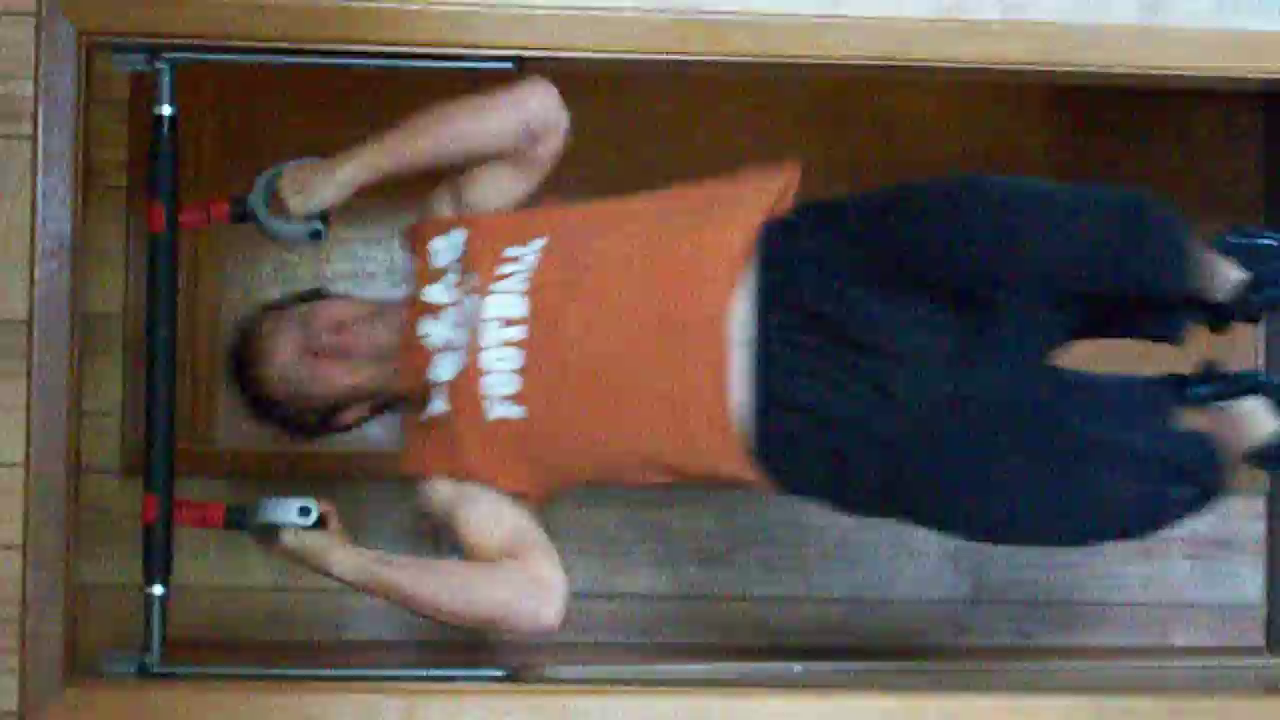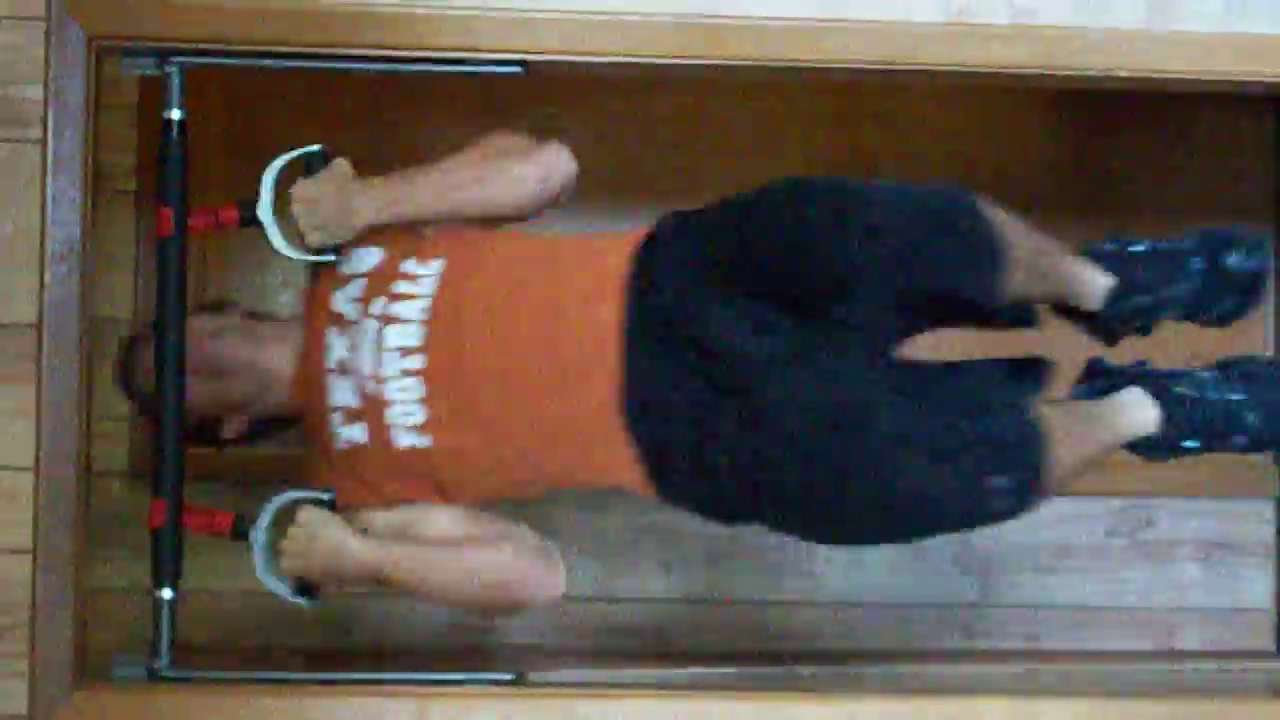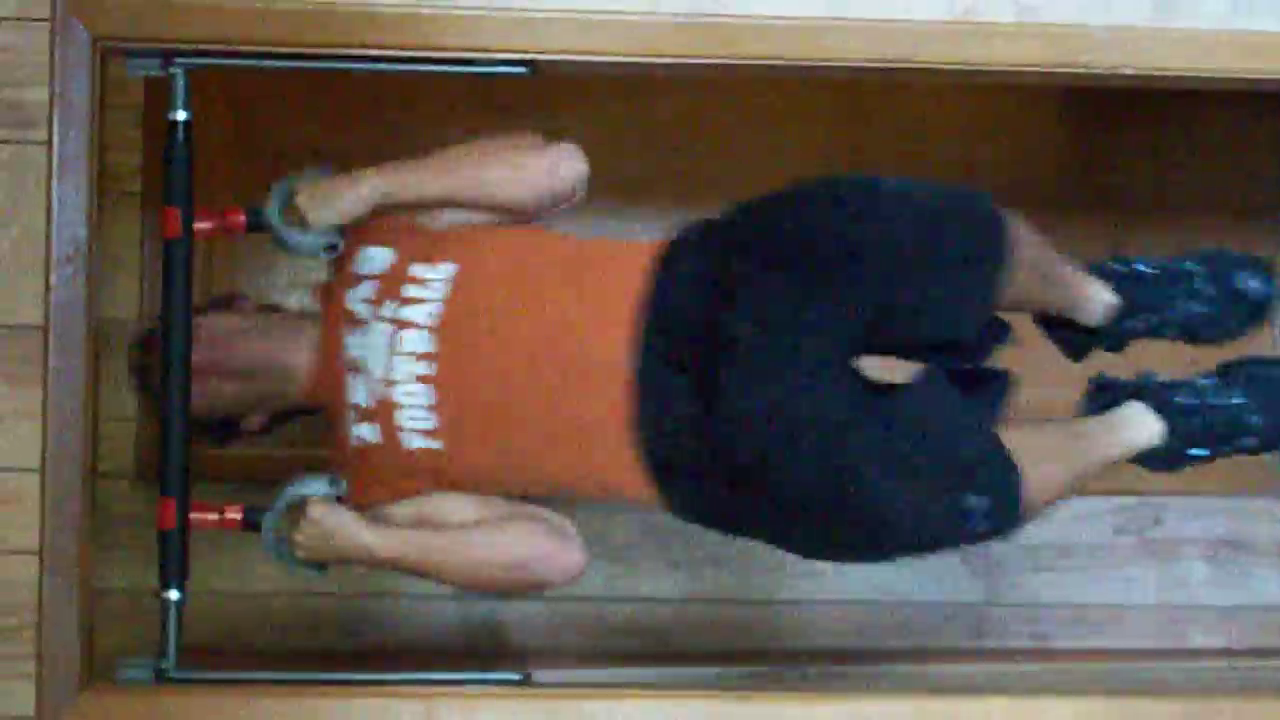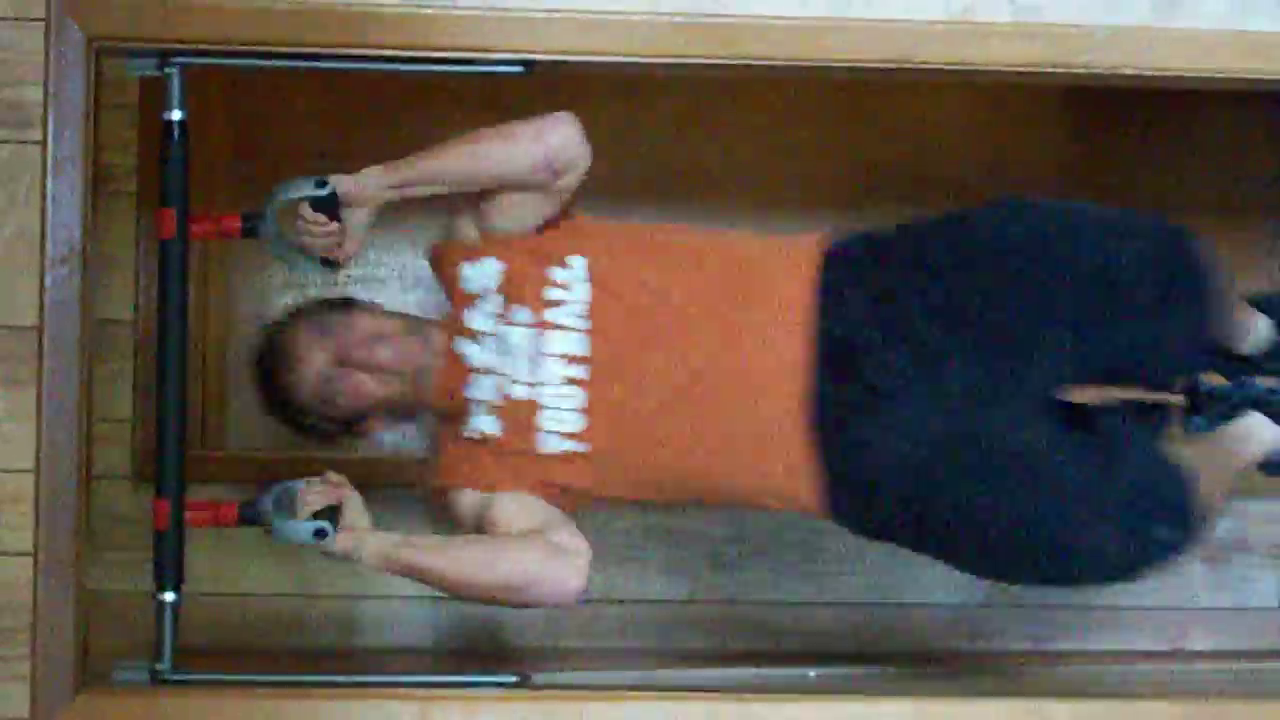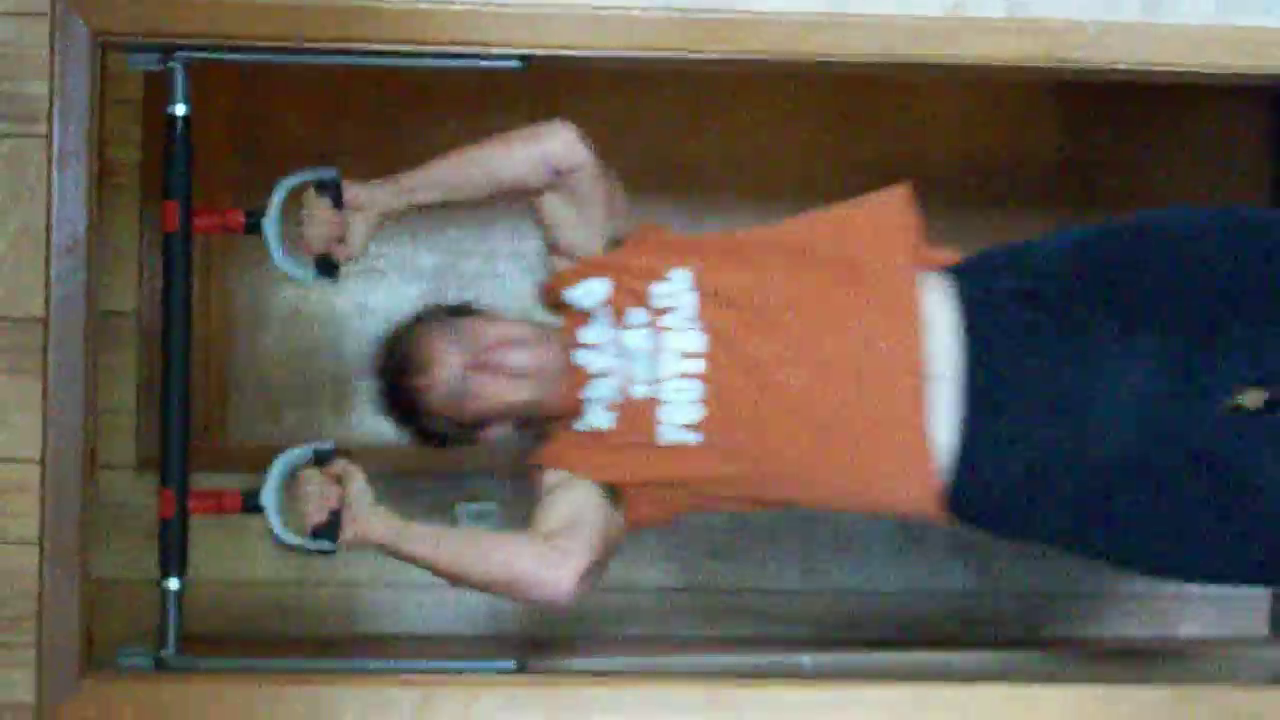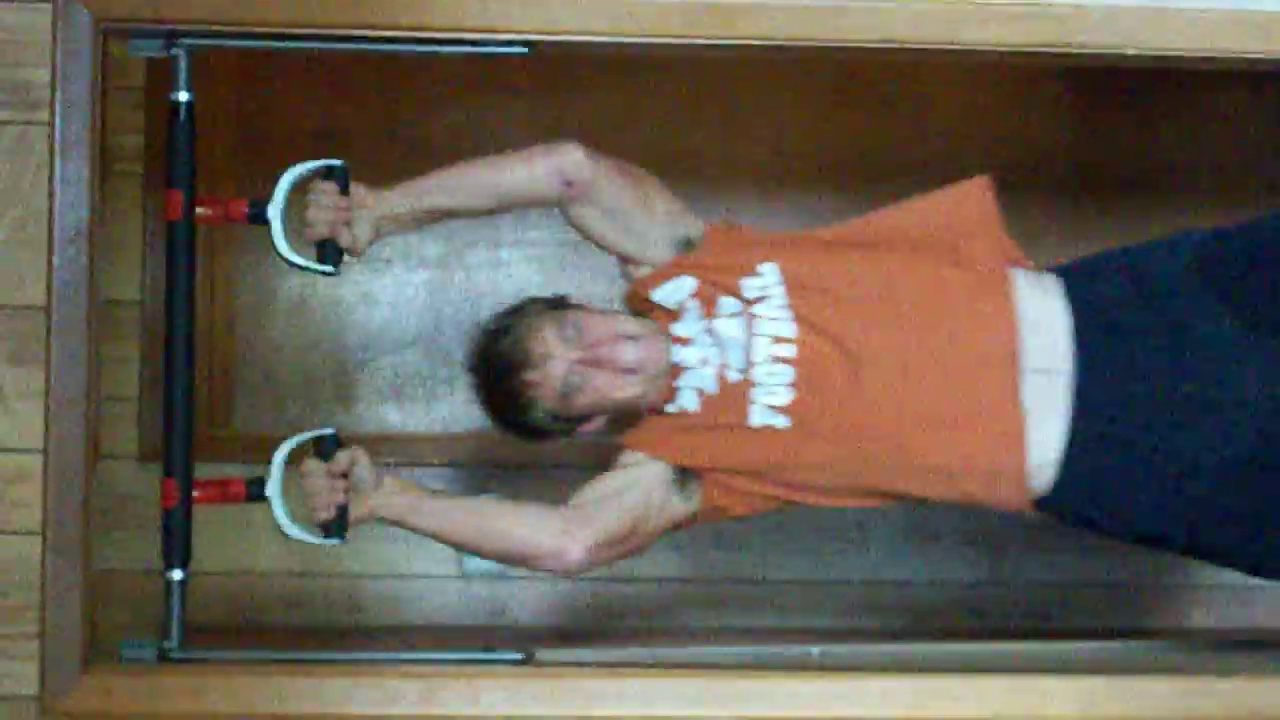
dt=0.2s
person 1, frame 1
left shoulder: (444, 232)
right shoulder: (450, 462)
left elbow: (534, 107)
right elbow: (532, 603)
left wrist: (346, 172)
right wrist: (351, 564)
left hip: (793, 260)
right hip: (803, 416)
left knee: (1052, 235)
person 1, frame 2
left shoulder: (352, 243)
right shoulder: (360, 473)
left elbow: (543, 164)
right elbow: (535, 573)
left wrist: (369, 203)
right wrist: (359, 559)
left hip: (672, 279)
right hip: (690, 433)
left knee: (865, 235)
right knee: (963, 467)
left ankle: (1105, 288)
right ankle: (1149, 411)
person 1, frame 3
left shoulder: (372, 243)
right shoulder: (381, 476)
left elbow: (559, 167)
right elbow: (551, 553)
left wrist: (367, 190)
right wrist: (357, 542)
left hip: (694, 288)
right hip: (704, 438)
left knee: (884, 225)
right knee: (944, 497)
left ankle: (1102, 306)
right ankle: (1142, 422)
person 1, frame 4
left shoulder: (478, 259)
right shoulder: (480, 473)
left elbow: (561, 140)
right elbow: (555, 573)
left wrist: (376, 184)
right wrist: (371, 544)
left hip: (853, 296)
right hip: (854, 451)
left knee: (1112, 259)
right knee: (1122, 525)
person 1, frame 5
left shoulder: (591, 279)
right shoulder: (585, 469)
left elbow: (562, 148)
right elbow: (554, 570)
left wrist: (381, 197)
right wrist: (373, 524)
left hip: (988, 304)
right hip: (991, 467)
person 1, frame 6
left shoulder: (679, 269)
right shoulder: (677, 458)
left elbow: (571, 170)
right elbow: (569, 538)
left wrist: (386, 204)
right wrist: (383, 496)
